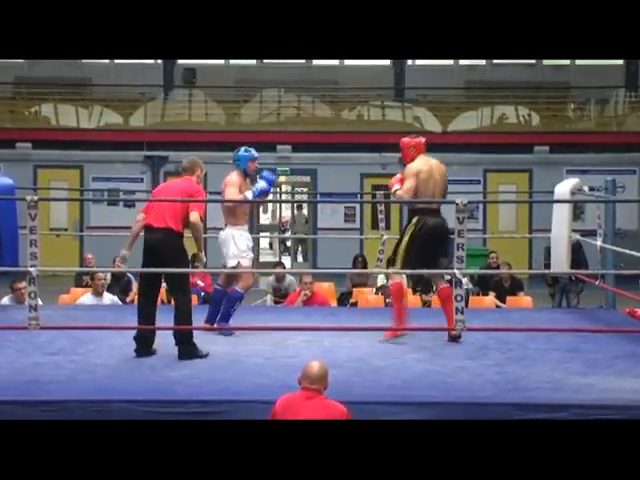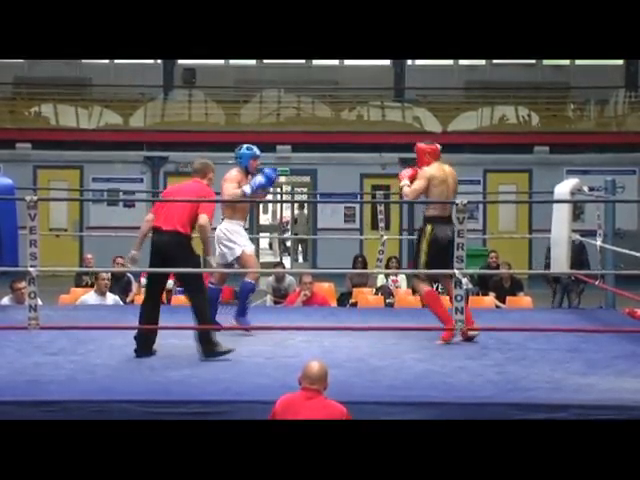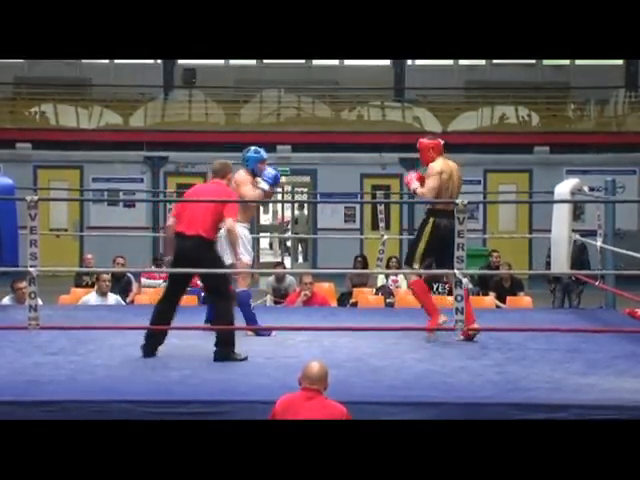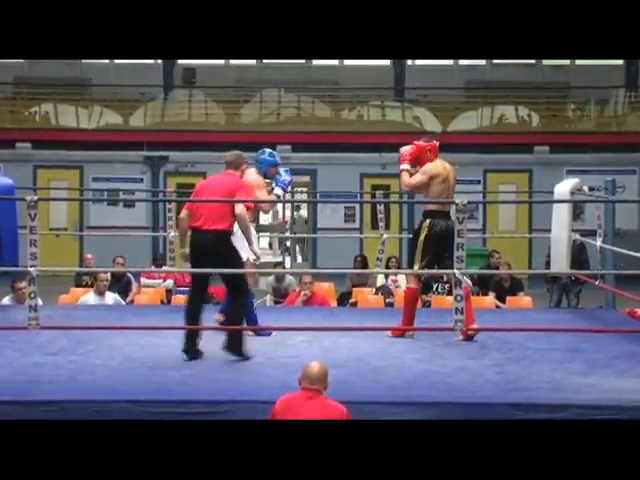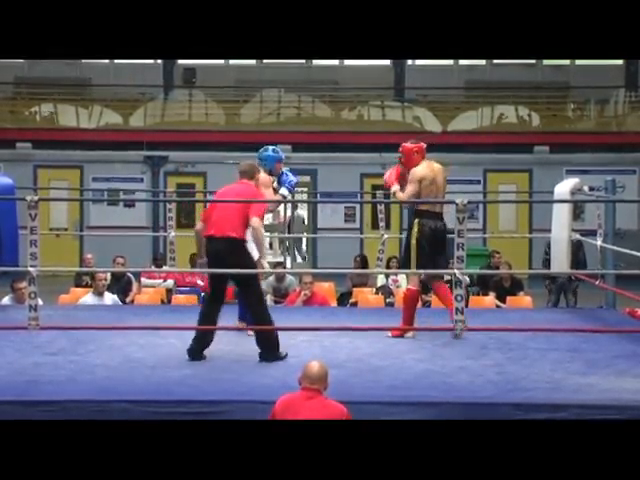
dt=0.2s
person 1, frame 1
left shoulder: (162, 186)
right shoulder: (196, 189)
left elbow: (140, 219)
right elbow: (194, 219)
left wrist: (127, 248)
right wrist: (201, 251)
left hip: (150, 238)
right hip: (170, 239)
left knee: (147, 293)
right knee: (182, 294)
left ankle: (143, 345)
right ankle: (186, 347)
person 1, frame 2
left shoulder: (171, 188)
right shoulder: (206, 192)
left elbow: (149, 219)
right elbow: (202, 223)
left wrist: (136, 248)
right wrist: (208, 254)
left hip: (158, 240)
right hip: (178, 241)
left knee: (152, 294)
right knee: (197, 294)
left ankle: (143, 345)
right ankle: (208, 345)
person 1, frame 3
left shoulder: (192, 190)
right shoulder: (228, 194)
left elbow: (171, 223)
right elbow: (229, 226)
left wrist: (169, 254)
right wrist: (236, 256)
left hip: (182, 244)
right hip: (202, 247)
left knee: (170, 296)
right knee: (222, 297)
left ankle: (150, 344)
right ankle: (225, 350)
person 1, frame 4
left shoulder: (204, 183)
right shoulder: (240, 184)
left elbow: (183, 216)
right elbow: (239, 212)
left wrist: (184, 246)
right wrist: (251, 244)
left hip: (198, 239)
right hip: (219, 239)
left knee: (197, 293)
right knee: (239, 291)
left ankle: (191, 346)
right ankle: (234, 343)
person 1, frame 5
left shoulder: (221, 192)
right shoulder: (255, 194)
left elbow: (199, 227)
right elbow: (255, 224)
left wrist: (201, 256)
right wrist: (262, 256)
left hip: (213, 246)
right hip: (233, 247)
left knee: (214, 298)
right knee: (255, 299)
left ankle: (197, 347)
right ankle: (270, 350)
person 2, frame 1
left shoulder: (413, 168)
right shoulder: (440, 166)
left elbow: (405, 197)
left wrist: (396, 186)
left hip: (420, 220)
right hip: (438, 221)
left knee: (397, 272)
right knee: (438, 277)
left ankle: (398, 325)
right ankle: (453, 327)
person 2, frame 2
left shoulder: (426, 172)
right shoulder: (451, 173)
left elbow: (410, 196)
left wrist: (404, 181)
left hip: (433, 229)
right hip: (449, 228)
left knee: (421, 282)
right knee: (447, 280)
left ankle: (449, 327)
right ankle: (468, 327)
person 2, frame 3
left shoulder: (435, 167)
right shoulder: (455, 168)
left elbow: (428, 196)
left wrist: (414, 184)
right wrist: (424, 182)
left hip: (435, 221)
right hip: (451, 221)
left knee: (411, 269)
right knee: (453, 275)
left ankle: (435, 315)
person 2, frame 4
left shoulder: (431, 168)
right shoulder: (448, 168)
left elbow: (407, 185)
left wrist: (404, 164)
right wrist: (412, 168)
left hip: (431, 223)
right hip: (447, 223)
left knee: (413, 274)
left ankle: (405, 327)
person 2, frame 5
left shoulder: (418, 172)
right shoulder: (439, 169)
left elbow: (406, 199)
left wrist: (393, 186)
right wrist: (403, 176)
left hip: (422, 223)
right hip: (439, 224)
left knee: (414, 276)
right knee: (436, 278)
left ankle: (406, 327)
right ankle: (455, 313)
person 3, frame 1
left shoulder: (244, 180)
right shoulder: (233, 179)
left elbow: (257, 198)
right elbow: (229, 201)
left wrist: (264, 187)
right wrist: (253, 193)
left hip: (239, 232)
right hip: (235, 233)
left knee: (226, 279)
right knee: (246, 281)
left ankle: (210, 321)
right ankle: (223, 321)
person 3, frame 2
left shoulder: (248, 177)
right shoulder: (233, 175)
left elbow: (258, 196)
right elbow: (227, 197)
left wrist: (265, 184)
right wrist: (251, 187)
left hip: (233, 229)
right hip: (230, 228)
left knee: (219, 277)
right knee: (254, 270)
right ankle: (241, 315)
person 3, frame 3
left shoulder: (250, 179)
right shoulder: (243, 177)
left elbow: (263, 198)
right elbow: (252, 200)
left wrist: (271, 185)
right wrist: (265, 183)
left hip: (237, 229)
right hip: (236, 230)
right knee: (243, 279)
left ankle: (211, 320)
right ankle: (252, 325)
person 3, frame 4
left shoulder: (252, 175)
right shoulder: (255, 179)
left elbow: (264, 201)
right elbow: (266, 206)
left wrist: (278, 187)
right wrist: (280, 188)
left hip: (240, 227)
right knee: (249, 277)
left ankle: (224, 312)
right ankle: (252, 324)
person 3, frame 5
left shoulder: (258, 175)
right shoulder: (262, 177)
left elbow: (266, 200)
right elbow: (270, 205)
left wrist: (278, 186)
right wrist: (286, 189)
left ankle: (244, 318)
right ankle: (254, 323)
